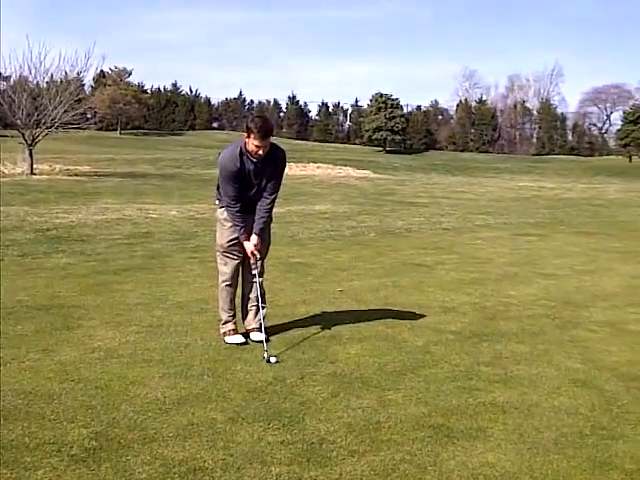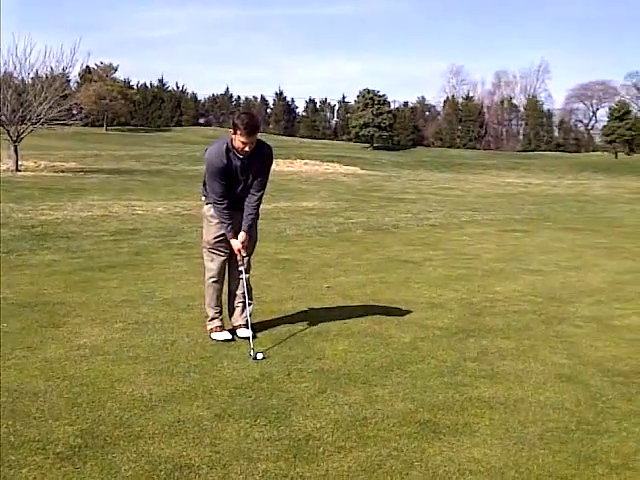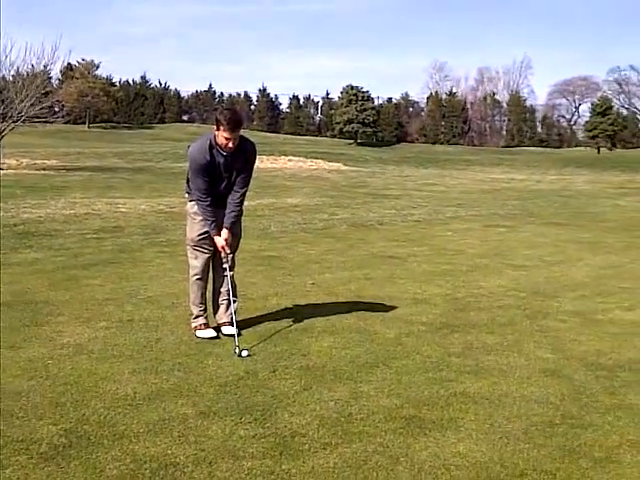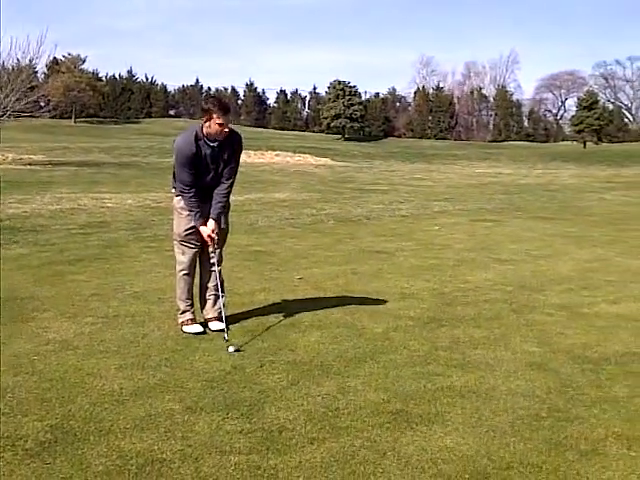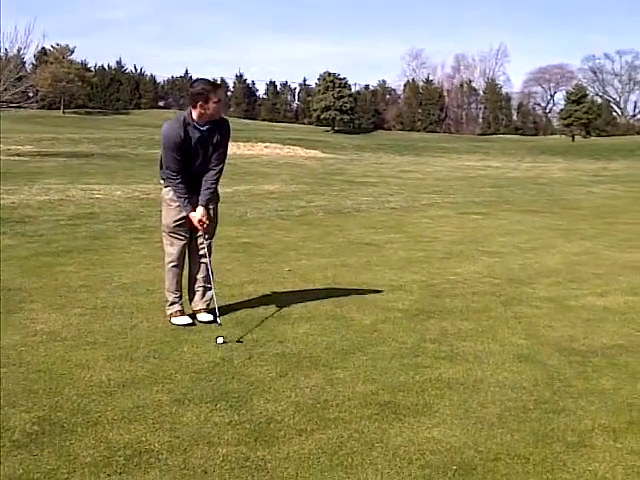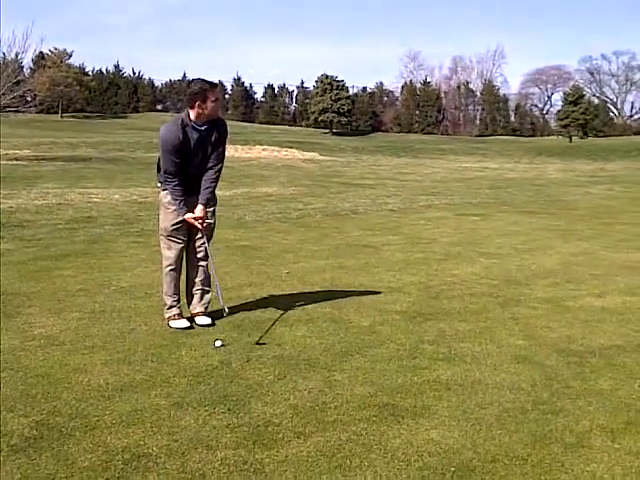
dt=0.2s
person 1, frame 1
left shoulder: (277, 156)
right shoulder: (229, 158)
left elbow: (268, 197)
right elbow: (232, 202)
left wrist: (256, 232)
right wrist: (244, 237)
left hip: (260, 213)
right hip: (231, 213)
left knee: (256, 270)
right knee: (229, 270)
left ankle: (253, 323)
right ankle: (228, 325)
person 1, frame 2
left shoulder: (264, 153)
right shoulder: (216, 154)
left elbow: (255, 194)
right elbow: (219, 199)
left wrist: (245, 230)
right wrist: (230, 234)
left hip: (246, 210)
right hip: (217, 209)
left knee: (242, 267)
right knee: (215, 266)
left ankle: (240, 319)
right ankle: (214, 322)
person 1, frame 3
left shoulder: (247, 149)
right shoulder: (199, 151)
left elbow: (238, 191)
right elbow: (202, 196)
left wrist: (227, 227)
right wrist: (214, 232)
left hip: (230, 207)
right hip: (200, 206)
left knee: (227, 263)
right knee: (200, 264)
left ankle: (224, 317)
right ankle: (199, 319)
person 1, frame 4
left shoulder: (234, 141)
right shoulder: (185, 143)
left elbow: (225, 183)
right elbow: (187, 188)
left wrist: (213, 218)
right wrist: (199, 223)
left hip: (217, 202)
right hip: (187, 201)
left knee: (213, 259)
right knee: (186, 259)
left ankle: (212, 312)
right ankle: (186, 315)
person 1, frame 5
left shoulder: (221, 127)
right shoulder: (173, 130)
left elbow: (214, 169)
right elbow: (173, 174)
left wrist: (203, 205)
right wrist: (188, 210)
left hip: (206, 193)
right hip: (176, 193)
left knee: (203, 250)
right knee: (175, 251)
left ankle: (200, 303)
right ankle: (174, 307)
person 1, frame 6
left shoulder: (219, 127)
right shoulder: (171, 132)
left elbow: (213, 169)
right elbow: (171, 176)
left wrist: (202, 204)
right wrist: (184, 211)
left hip: (203, 196)
right hip: (174, 195)
left knee: (200, 254)
right knee: (173, 255)
left ankle: (199, 307)
right ankle: (172, 311)
